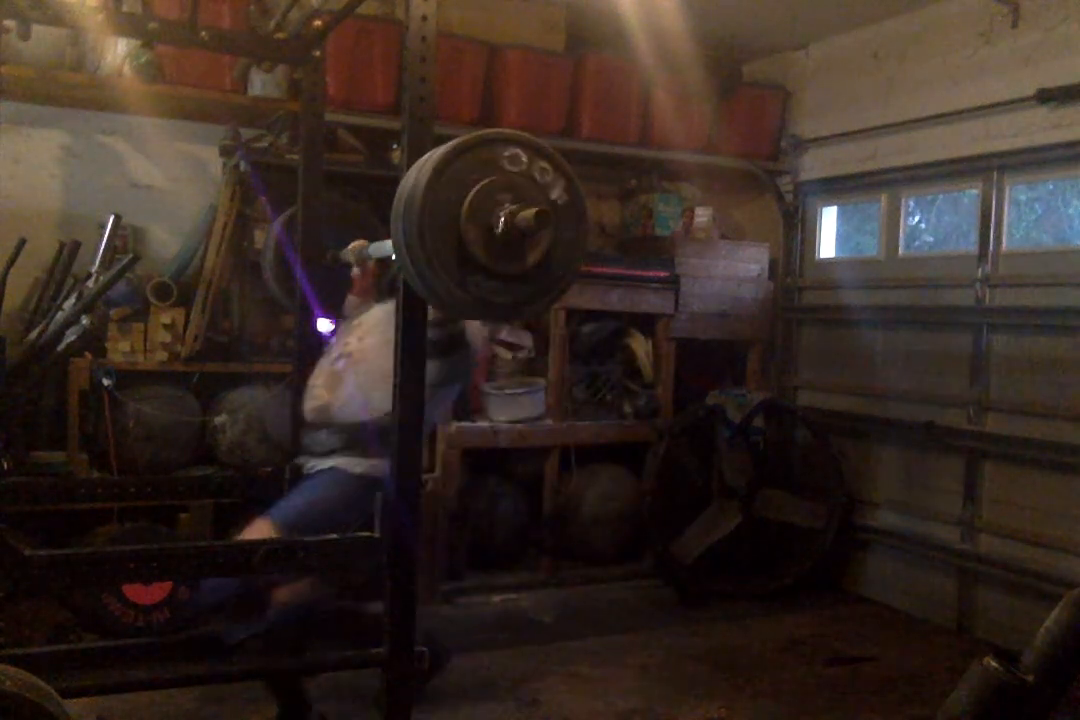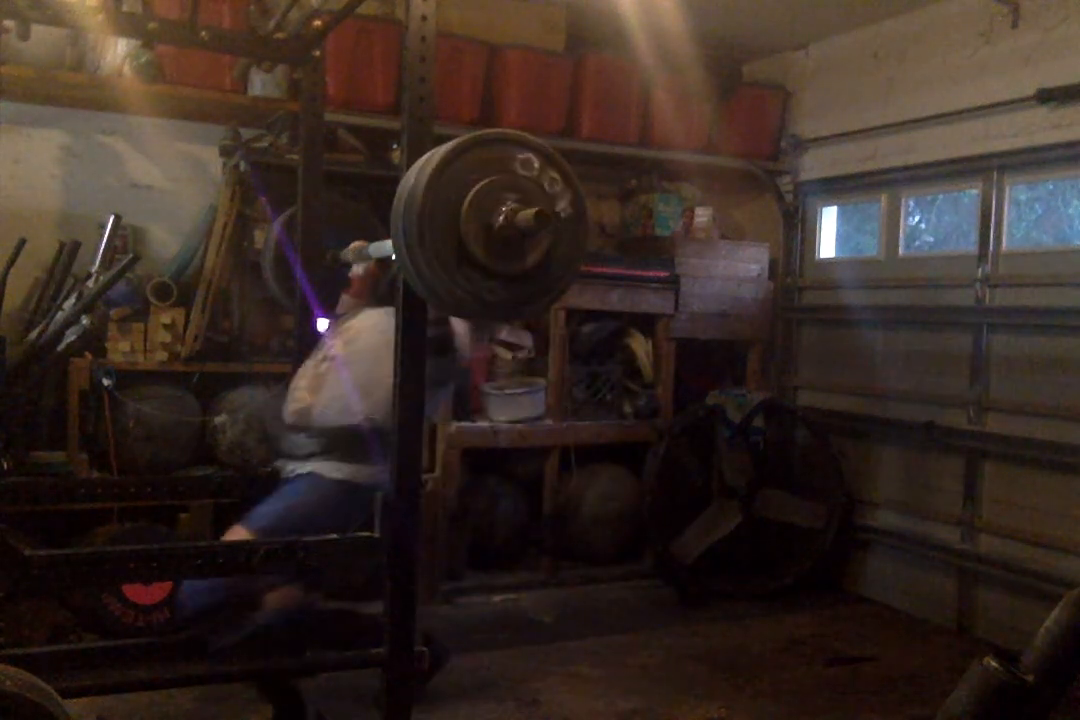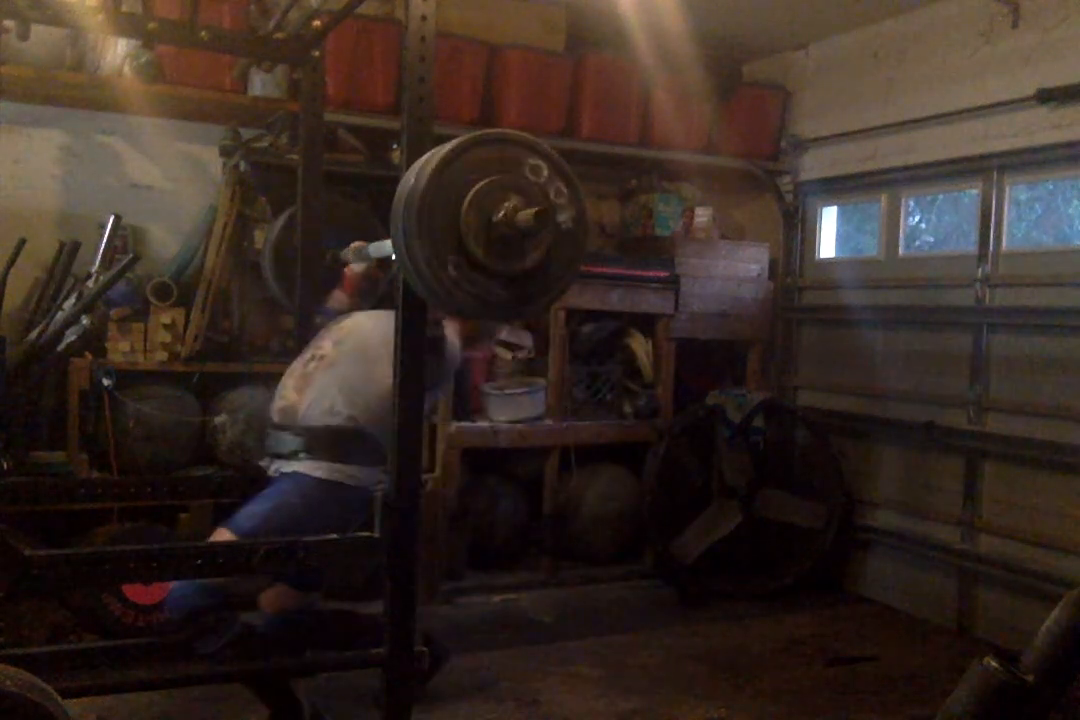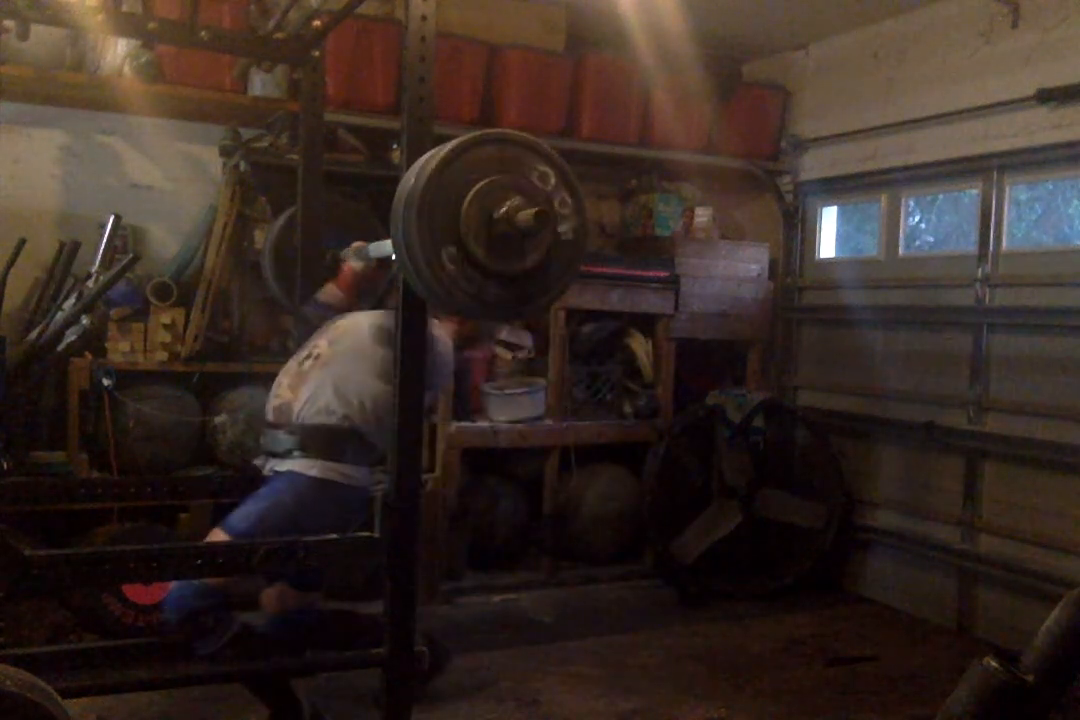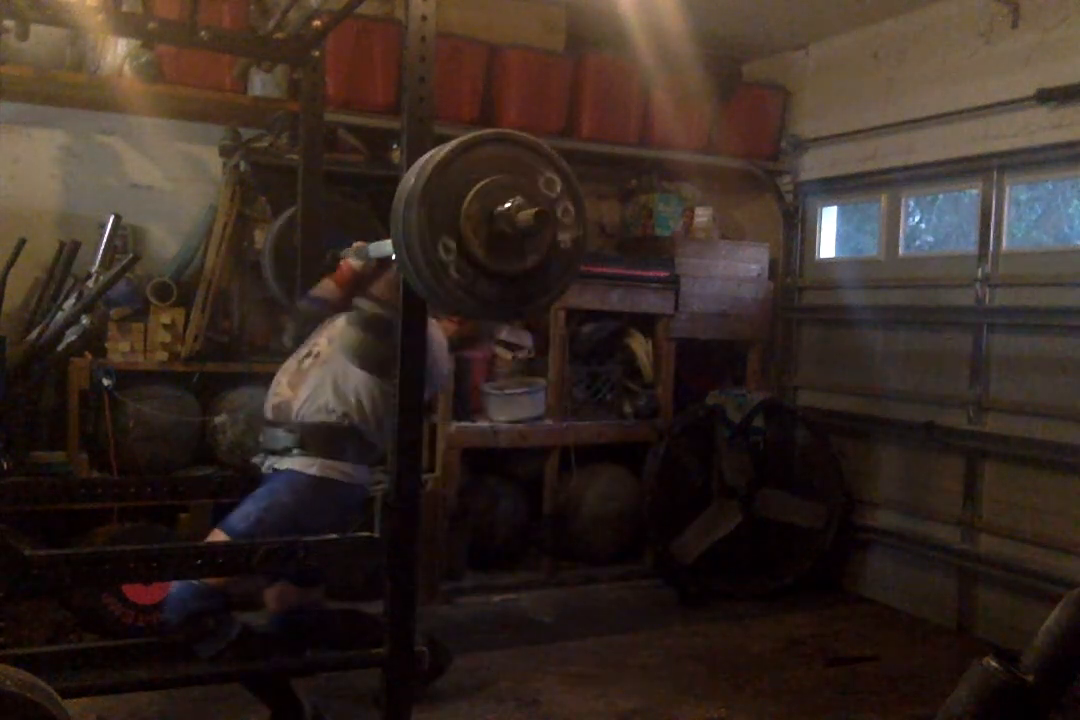
dt=0.1s
person 1, frame 1
left shoulder: (458, 327)
right shoulder: (396, 307)
left elbow: (439, 338)
right elbow: (351, 339)
right wrist: (363, 284)
left hip: (355, 474)
right hip: (332, 469)
left knee: (223, 586)
right knee: (288, 606)
person 1, frame 2
left shoulder: (444, 336)
right shoulder: (386, 315)
left elbow: (430, 339)
right elbow: (340, 338)
right wrist: (361, 283)
left hip: (335, 481)
right hip: (317, 476)
left knee: (204, 595)
right knee: (282, 616)
person 1, frame 3
left shoulder: (436, 341)
right shoulder: (381, 318)
right elbow: (330, 332)
right wrist: (356, 279)
left hip: (323, 484)
right hip: (304, 475)
left knee: (189, 601)
right knee: (283, 618)
person 1, frame 4
left shoulder: (428, 343)
right shoulder: (393, 324)
left elbow: (392, 347)
right elbow: (319, 331)
right wrist: (352, 275)
left hip: (316, 480)
right hip: (306, 477)
left knee: (188, 603)
right knee: (290, 621)
person 1, frame 5
left shoulder: (422, 342)
right shoulder: (396, 326)
left elbow: (364, 339)
right elbow: (304, 326)
left wrist: (400, 271)
right wrist: (351, 272)
left hip: (315, 478)
right hip: (304, 475)
left knee: (189, 603)
right knee: (292, 619)
right ankle: (414, 651)
